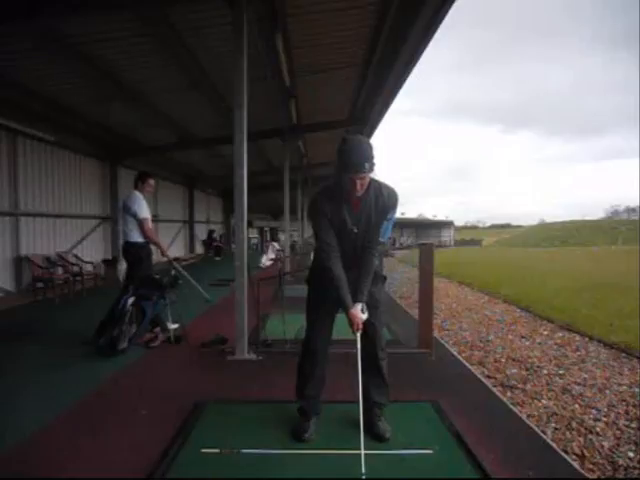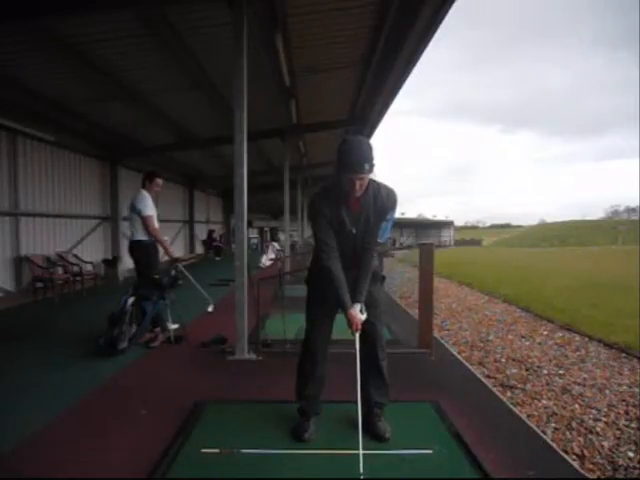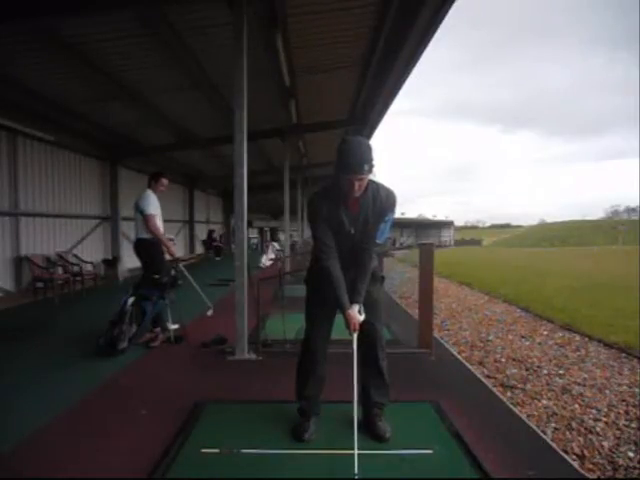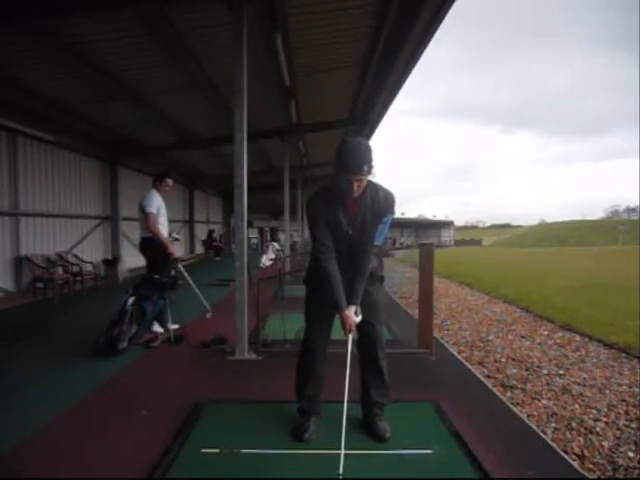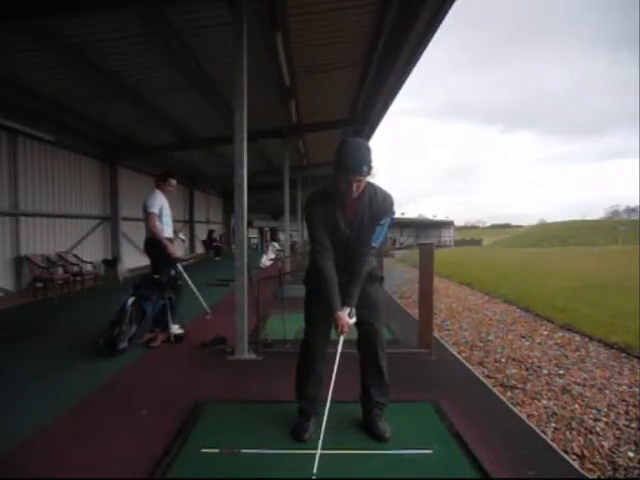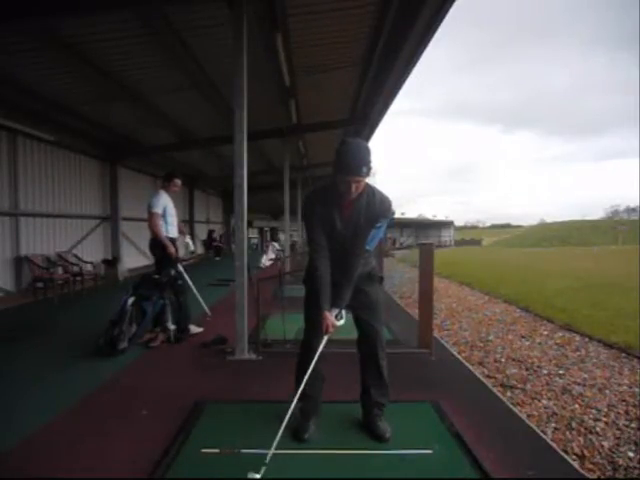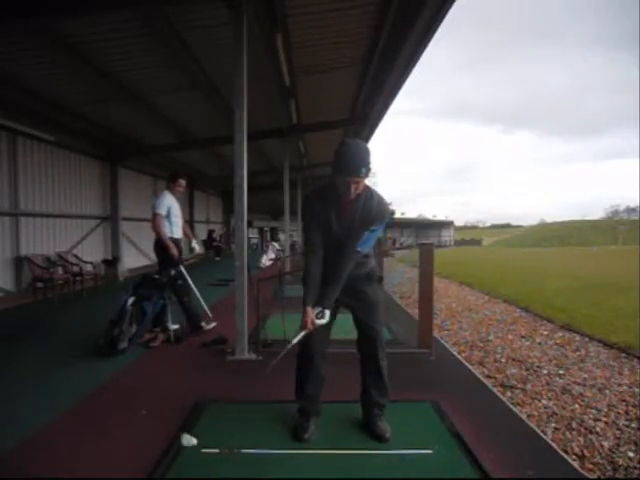
dt=0.7s
person 1, frame 1
left shoulder: (386, 197)
right shoulder: (322, 201)
left elbow: (371, 250)
right elbow: (329, 255)
left wrist: (360, 299)
right wrist: (347, 304)
left hip: (367, 276)
right hip: (327, 276)
left knee: (375, 343)
right knee: (315, 343)
left ankle: (374, 411)
right ankle: (308, 412)
person 1, frame 2
left shoulder: (385, 198)
right shoulder: (321, 201)
left elbow: (369, 250)
right elbow: (328, 255)
left wrist: (359, 300)
right wrist: (346, 305)
left hip: (366, 275)
right hip: (326, 276)
left knee: (374, 341)
right knee: (315, 343)
left ankle: (374, 412)
right ankle: (308, 412)
person 1, frame 3
left shoulder: (384, 198)
right shoulder: (320, 201)
left elbow: (368, 251)
right elbow: (327, 256)
left wrist: (357, 300)
right wrist: (345, 305)
left hip: (365, 275)
right hip: (325, 276)
left knee: (374, 340)
right knee: (315, 342)
left ankle: (374, 412)
right ankle: (308, 412)
person 1, frame 4
left shoulder: (383, 200)
right shoulder: (319, 202)
left elbow: (366, 252)
right elbow: (325, 256)
left wrist: (354, 301)
right wrist: (341, 306)
left hip: (364, 275)
right hip: (324, 276)
left knee: (373, 341)
right knee: (314, 342)
left ankle: (374, 411)
right ankle: (308, 412)
person 1, frame 5
left shoulder: (382, 202)
right shoulder: (317, 203)
left elbow: (364, 254)
right elbow: (323, 256)
left wrist: (350, 302)
right wrist: (335, 308)
left hip: (364, 277)
right hip: (323, 277)
left knee: (373, 342)
right knee: (314, 343)
left ankle: (374, 412)
right ankle: (308, 412)
person 1, frame 6
left shoulder: (380, 204)
right shoulder: (315, 201)
left elbow: (359, 255)
right elbow: (319, 255)
left wrist: (341, 304)
right wrist: (324, 307)
left hip: (363, 278)
right hip: (323, 278)
left knee: (373, 343)
right knee: (312, 343)
left ankle: (374, 412)
right ankle: (307, 411)
person 1, frame 7
left shoulder: (377, 207)
right shoulder: (315, 201)
left elbow: (350, 256)
right elbow: (313, 253)
left wrist: (325, 303)
right wrist: (308, 302)
left hip: (361, 278)
right hip: (322, 277)
left knee: (373, 343)
right knee: (312, 344)
left ankle: (374, 412)
right ankle: (308, 412)
person 2, frame 1
left shoulder: (129, 199)
right shoulder: (138, 200)
right elbow: (147, 230)
right wrist: (161, 246)
left hip: (131, 246)
right hip: (137, 248)
left knee: (133, 287)
person 2, frame 2
left shoulder: (139, 198)
right shoulder: (144, 198)
right elbow: (150, 228)
left wrist: (161, 243)
right wrist: (166, 246)
left hip: (139, 244)
right hip: (145, 246)
left knee: (146, 285)
right knee: (149, 286)
right ankle: (158, 327)
person 2, frame 3
left shoulder: (149, 198)
right shoulder: (148, 197)
right elbow: (151, 226)
left wrist: (164, 240)
right wrist: (167, 245)
left hip: (148, 244)
right hip: (149, 244)
left knee: (151, 284)
right knee: (157, 284)
left ankle: (156, 326)
right ankle: (158, 328)
person 2, frame 4
left shoulder: (156, 198)
right shoulder: (152, 197)
right elbow: (151, 225)
left wrist: (168, 239)
right wrist: (167, 244)
left hip: (155, 243)
right hip: (154, 243)
left ankle: (158, 322)
right ankle: (158, 324)
person 2, frame 5
left shoulder: (161, 199)
right shoulder: (155, 198)
right elbow: (151, 224)
left wrist: (174, 234)
right wrist: (167, 244)
left hip: (161, 244)
right hip: (158, 244)
right knee: (171, 284)
left ankle: (160, 325)
right ankle: (164, 326)
person 2, frame 6
left shoulder: (167, 199)
right shoulder: (159, 198)
left elbow: (173, 222)
right elbow: (153, 224)
left wrist: (185, 234)
right wrist: (168, 244)
left hip: (168, 243)
right hip: (163, 244)
right knee: (177, 285)
right ankle: (183, 326)
person 2, frame 7
left shoulder: (173, 201)
right shoulder: (164, 199)
left elbow: (181, 223)
right elbow: (156, 225)
left wrist: (191, 239)
right wrist: (170, 245)
left hip: (173, 244)
right hip: (167, 245)
left knee: (166, 285)
right knee: (179, 285)
right ankle: (195, 323)
